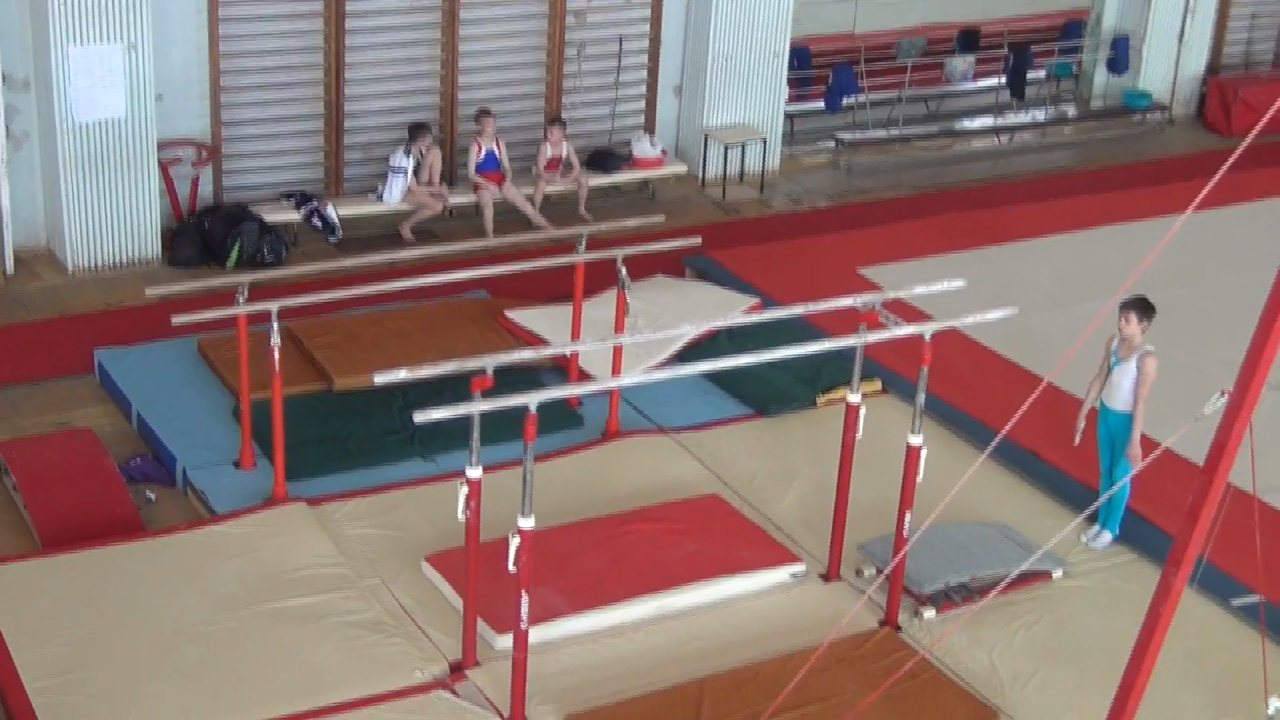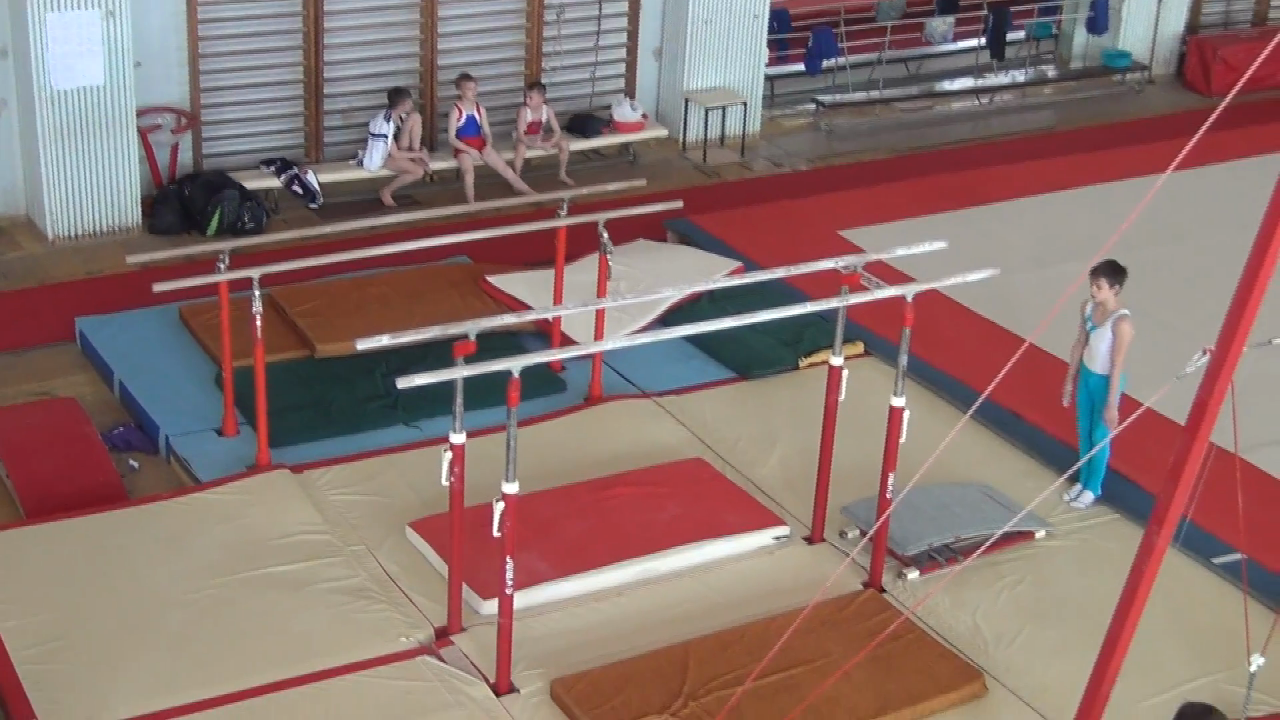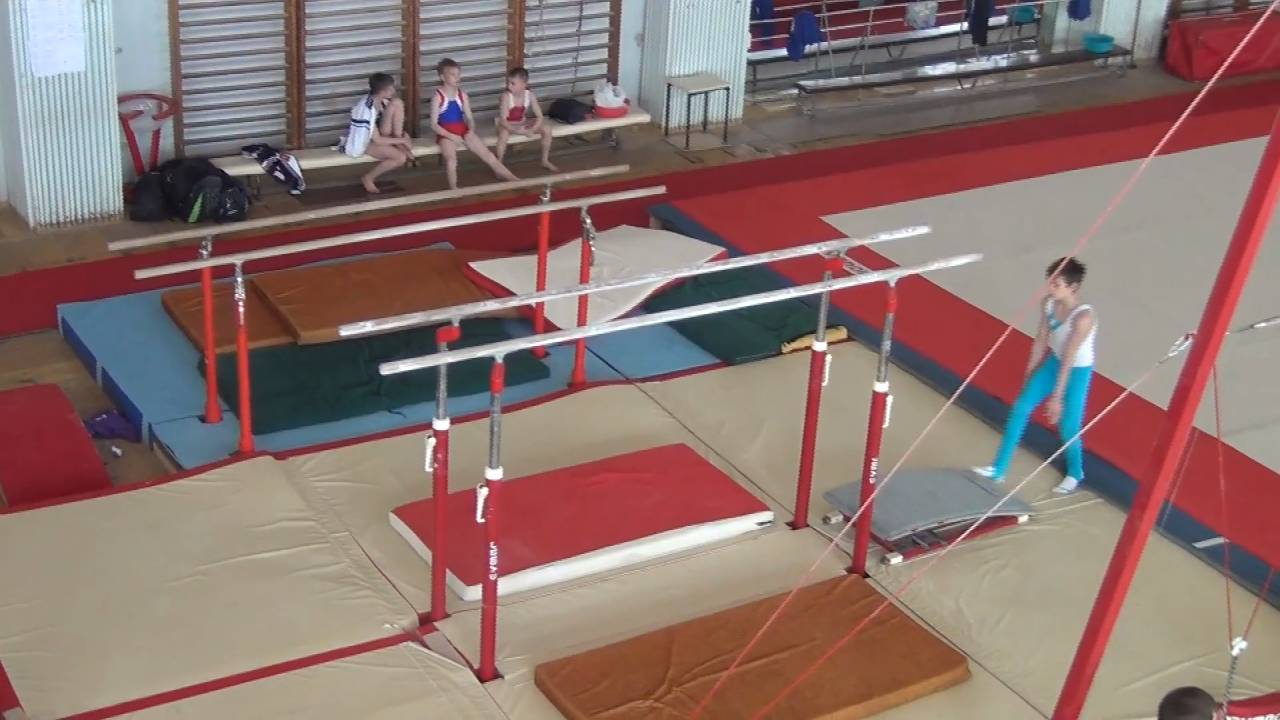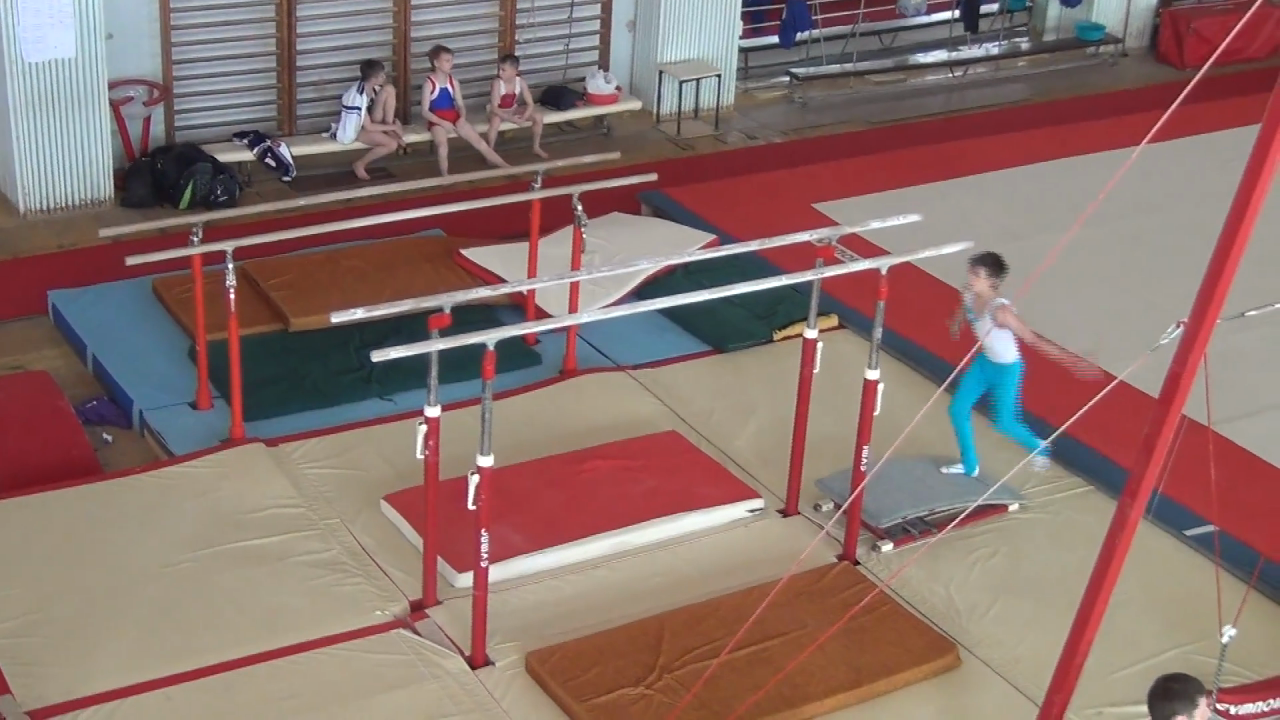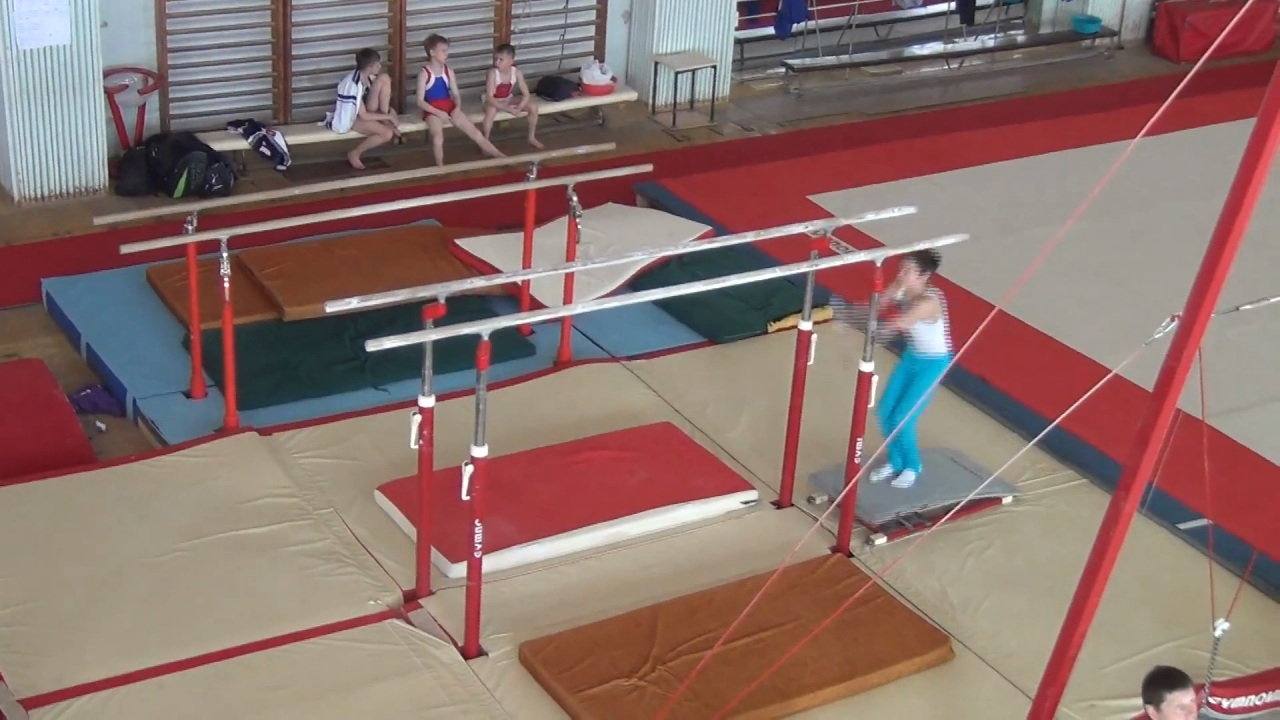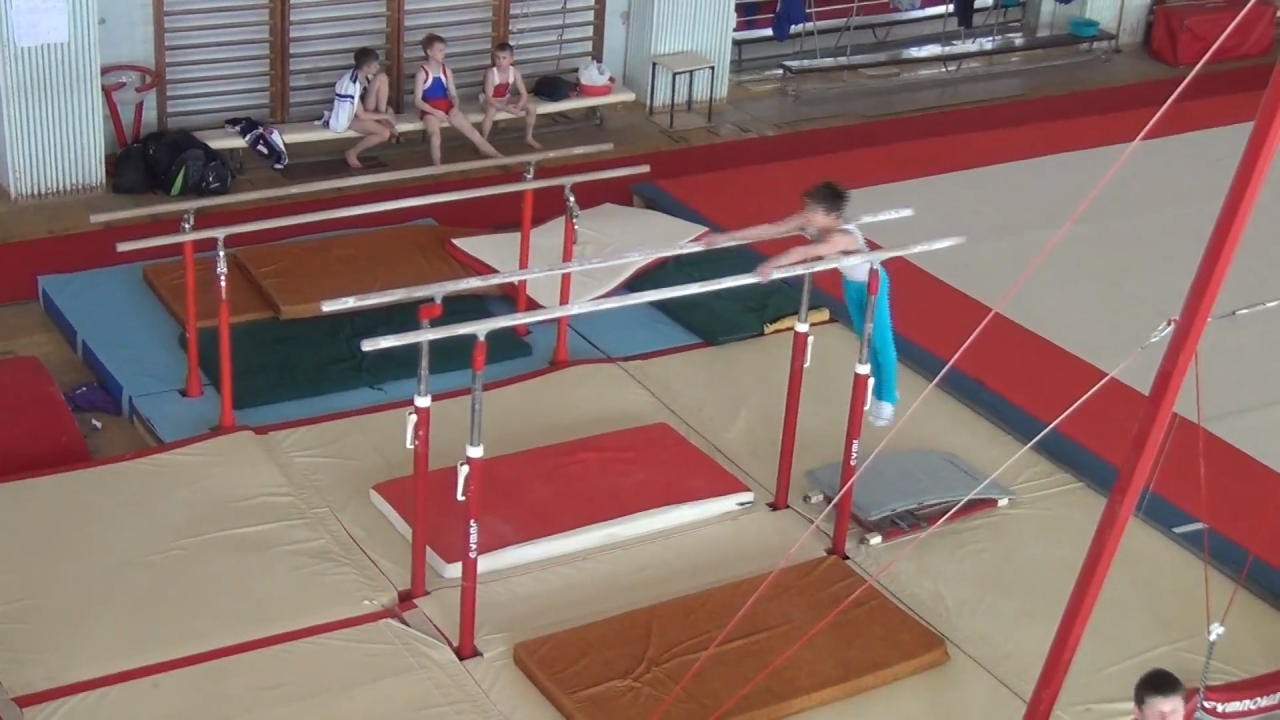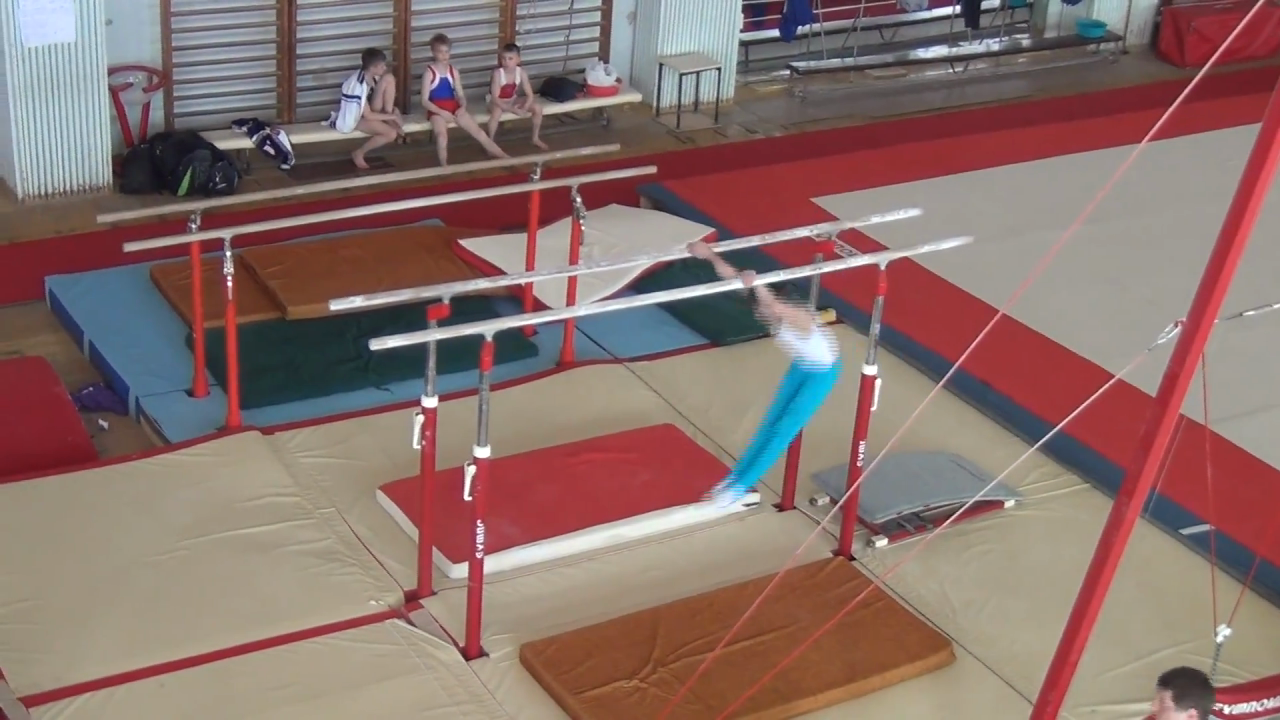
dt=0.4s
person 1, frame 1
left shoulder: (1146, 357)
right shoulder: (1113, 343)
left elbow: (1142, 402)
left wrist: (1135, 441)
right wrist: (1082, 414)
left hip: (1126, 419)
right hip: (1106, 412)
left knee: (1121, 476)
right knee: (1106, 471)
left ankle: (1111, 529)
right ankle: (1101, 522)
person 1, frame 2
left shoulder: (1122, 322)
right shoulder: (1088, 307)
left elbow: (1117, 366)
left wrist: (1111, 405)
right wrist: (1070, 379)
left hip: (1106, 382)
right hip: (1085, 375)
left knee: (1100, 436)
right knee: (1084, 433)
left ankle: (1092, 489)
right ankle: (1082, 481)
person 1, frame 3
left shoulder: (1084, 317)
right shoulder: (1049, 304)
left elbow: (1068, 360)
left wrist: (1056, 397)
right wrist: (1030, 372)
left hip: (1076, 372)
right hip: (1053, 363)
left knee: (1068, 427)
right knee: (1020, 409)
left ankle: (1075, 473)
right ankle: (999, 467)
person 1, frame 4
left shoulder: (999, 310)
right shoulder: (969, 295)
left elbow: (1031, 338)
left wrist: (1071, 361)
right wrist: (957, 323)
left hip: (1005, 367)
right hip: (983, 360)
left knee: (1004, 423)
right knee: (957, 409)
left ankle: (1037, 448)
right ankle: (969, 464)
person 1, frame 5
left shoulder: (929, 302)
right shoulder: (900, 291)
left elbow: (900, 321)
left hip: (933, 362)
right hip: (912, 357)
left knee: (901, 420)
right knee: (885, 413)
left ankle: (912, 467)
right ankle: (895, 463)
person 1, frame 6
left shoulder: (842, 237)
right shoulder: (808, 221)
left elbow: (809, 252)
right elbow: (770, 230)
left wrist: (772, 264)
right wrist: (726, 237)
left hip: (872, 283)
right hip: (851, 283)
left knee: (881, 342)
right knee: (867, 341)
left ankle: (886, 397)
right ankle: (883, 392)
person 1, frame 7
left shoulder: (795, 317)
right shoulder: (774, 311)
left elbow: (772, 304)
right elbow: (733, 276)
left wrist: (755, 286)
right wrist: (709, 255)
left hip: (822, 371)
right hip: (801, 366)
left knee: (785, 425)
right knee: (771, 424)
left ankle: (740, 484)
right ankle: (737, 480)
